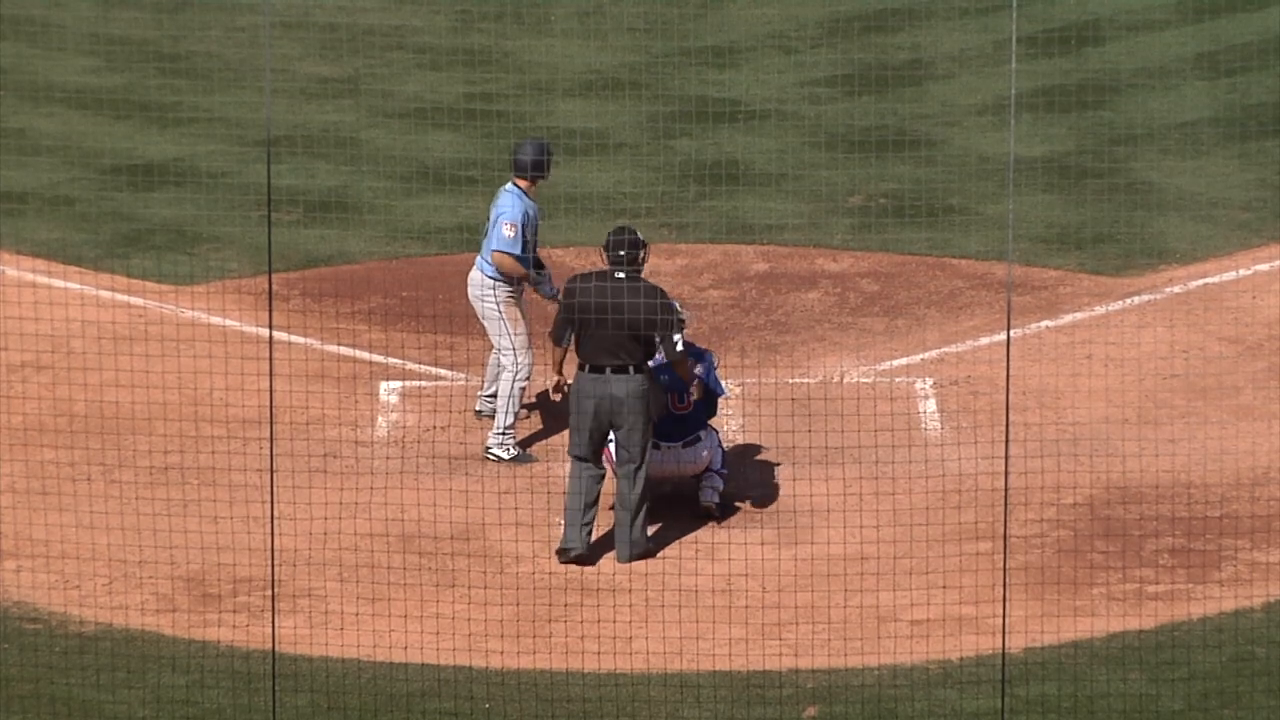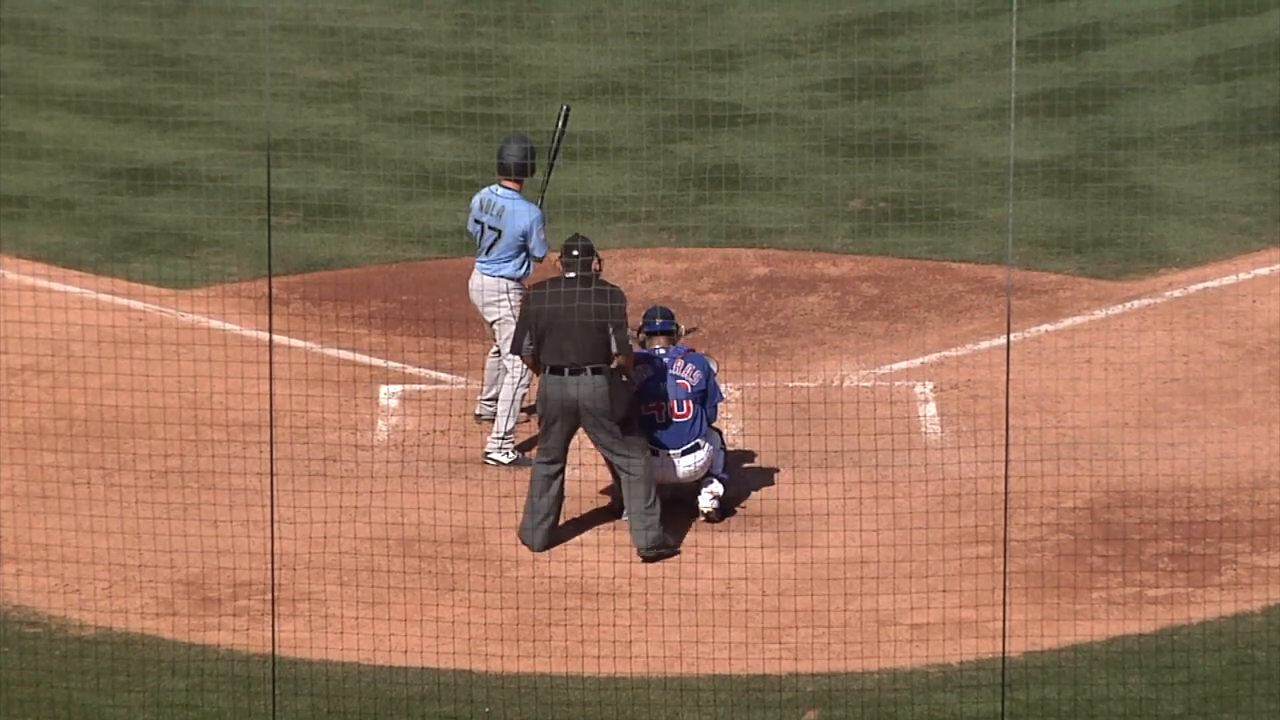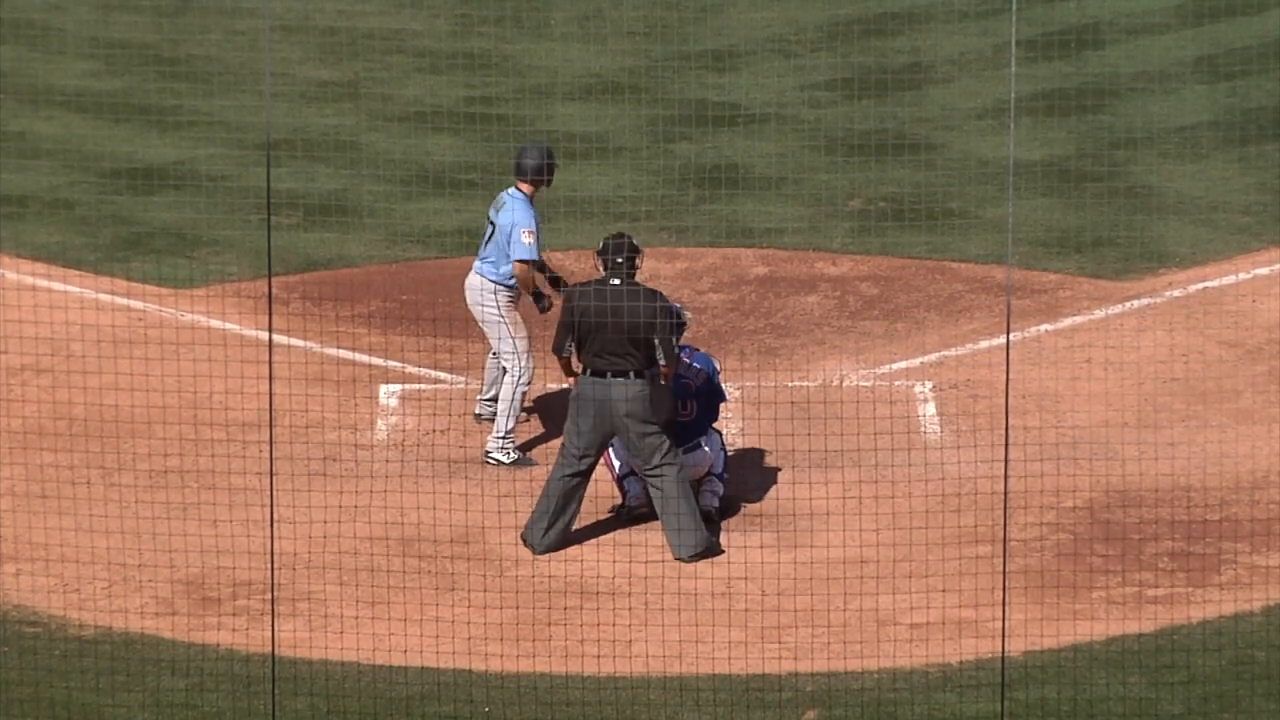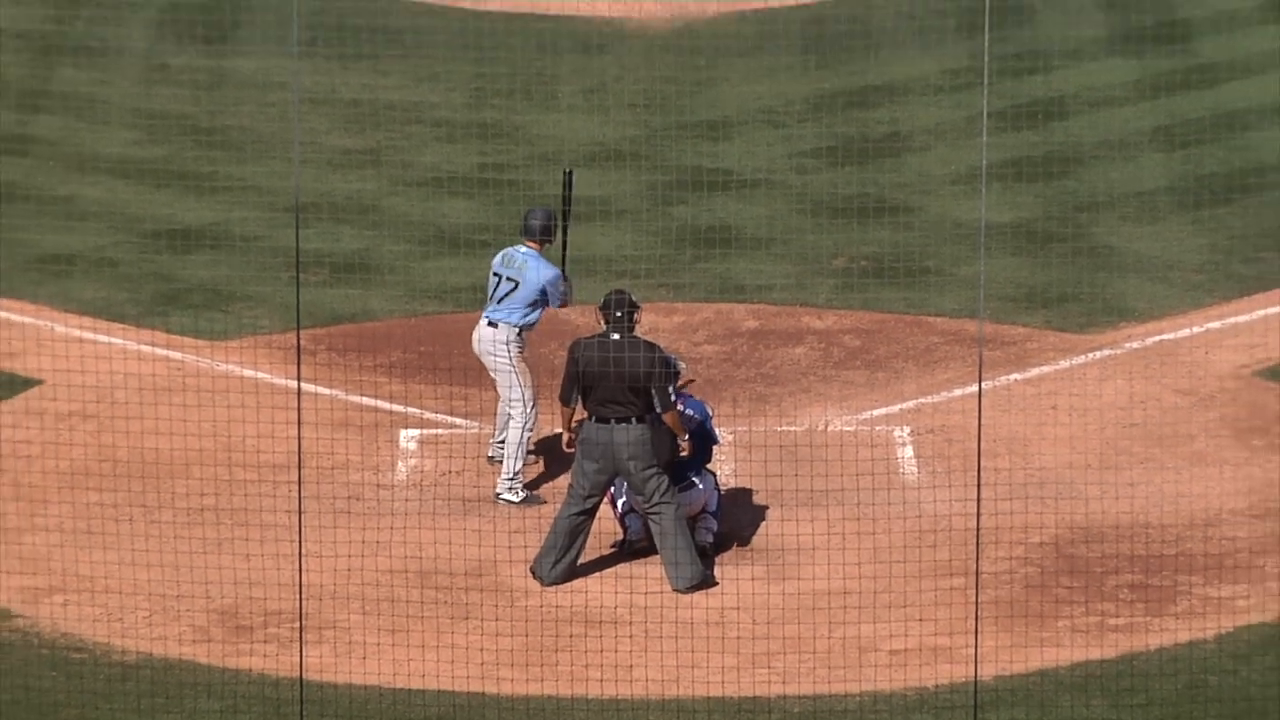
dt=1s
person 1, frame 1
left shoulder: (578, 285)
right shoulder: (655, 297)
left elbow: (560, 338)
right elbow: (673, 354)
left wrist: (557, 373)
right wrist: (693, 381)
left hip: (588, 383)
right hip: (633, 386)
left knee: (584, 462)
right knee: (632, 467)
left ankle: (574, 540)
right ankle: (630, 543)
person 1, frame 2
left shoulder: (536, 294)
right shoulder: (609, 294)
left elbow: (524, 350)
right elbow: (620, 353)
right wrist: (625, 372)
left hip: (553, 388)
right hip: (599, 388)
left knee: (548, 461)
right knee: (633, 459)
left ankle: (537, 532)
right ankle: (651, 538)
person 1, frame 3
left shoulder: (577, 295)
right shoulder: (655, 302)
left elbow: (562, 350)
right elbow: (667, 362)
left wrist: (571, 375)
right wrist: (663, 385)
left hip: (590, 390)
right hip: (637, 392)
left knee: (571, 466)
right knee: (662, 468)
left ankle: (541, 536)
right ankle: (691, 543)
person 1, frame 4
left shoulder: (580, 349)
right shoulder: (652, 353)
left elbow: (568, 399)
right elbow: (666, 407)
left wrist: (567, 430)
right wrist: (682, 437)
left hip: (594, 435)
right hip: (638, 437)
left knee: (577, 504)
right knee: (662, 506)
left ankle: (550, 569)
right ankle: (688, 575)
person 2, frame 1
left shoulder: (517, 197)
right shoulder: (514, 206)
left elbow: (525, 244)
right elbow: (501, 258)
left wrist: (542, 272)
right wrist: (537, 280)
left hip: (496, 285)
right hip: (494, 289)
left knee: (506, 347)
right knee: (517, 362)
left ankle: (489, 403)
right ankle: (500, 443)
person 2, frame 2
left shoulder: (481, 198)
right shoulder: (529, 212)
right elbow: (539, 256)
left hip: (480, 280)
right hip: (505, 289)
left knee: (502, 347)
right knee: (519, 366)
left ankle: (487, 406)
right ankle: (499, 447)
person 2, frame 3
left shoulder: (506, 198)
right shoulder: (523, 213)
right elbow: (520, 267)
left wrist: (550, 275)
right wrist: (538, 295)
left hip: (480, 283)
right hip: (494, 293)
left knee: (502, 350)
right knee: (519, 366)
left ankle: (487, 406)
right ankle: (500, 446)
person 2, frame 4
left shoulder: (503, 255)
right shoulder: (548, 271)
right elbow: (563, 303)
right wrist: (565, 285)
left hip: (484, 332)
right hip: (504, 340)
left knee: (511, 394)
right knee: (523, 412)
left ankle: (499, 448)
right ankle: (509, 486)
person 3, frame 1
right shoulder: (700, 357)
right elbow: (710, 411)
right hip: (694, 458)
left knee: (612, 433)
right knee: (710, 435)
right ankle: (710, 496)
person 3, frame 2
left shoulder: (632, 366)
right shoulder: (699, 362)
right elbow: (711, 416)
left hip: (649, 465)
right hip: (696, 463)
right knee: (713, 436)
right ankle: (710, 499)
person 3, frame 3
right shoulder: (703, 362)
right elbow: (712, 416)
right hip: (695, 462)
left knee: (615, 436)
right knee: (713, 438)
left ankle: (635, 497)
right ankle: (710, 499)
person 3, frame 4
right shoulder: (698, 407)
right elbow: (705, 456)
right hip: (690, 499)
left knee: (617, 478)
right knee: (709, 479)
left ankle: (636, 535)
right ankle: (704, 536)
